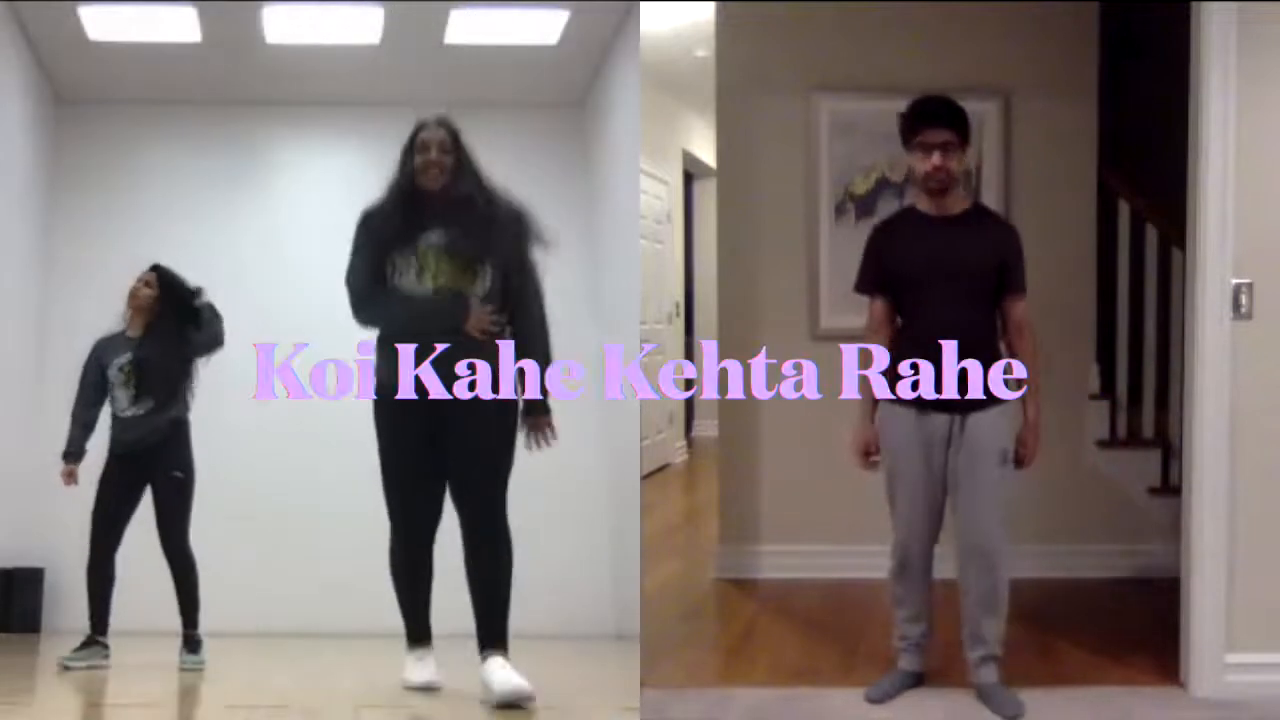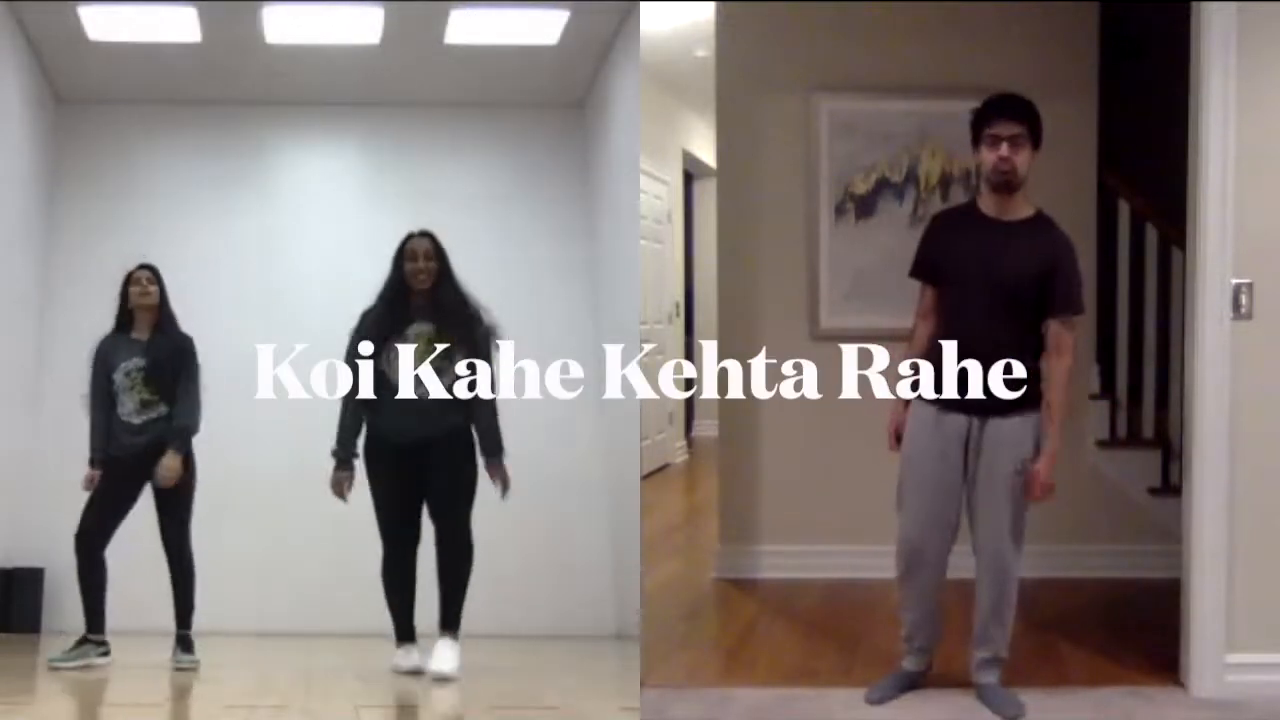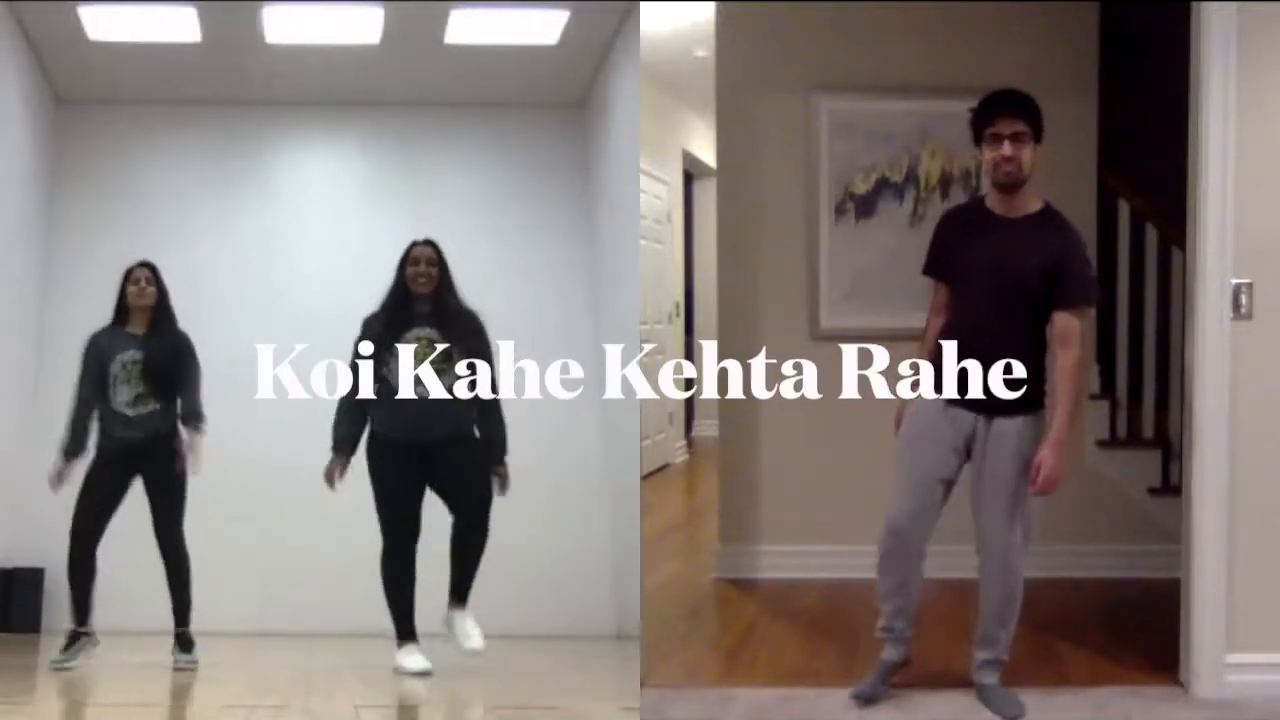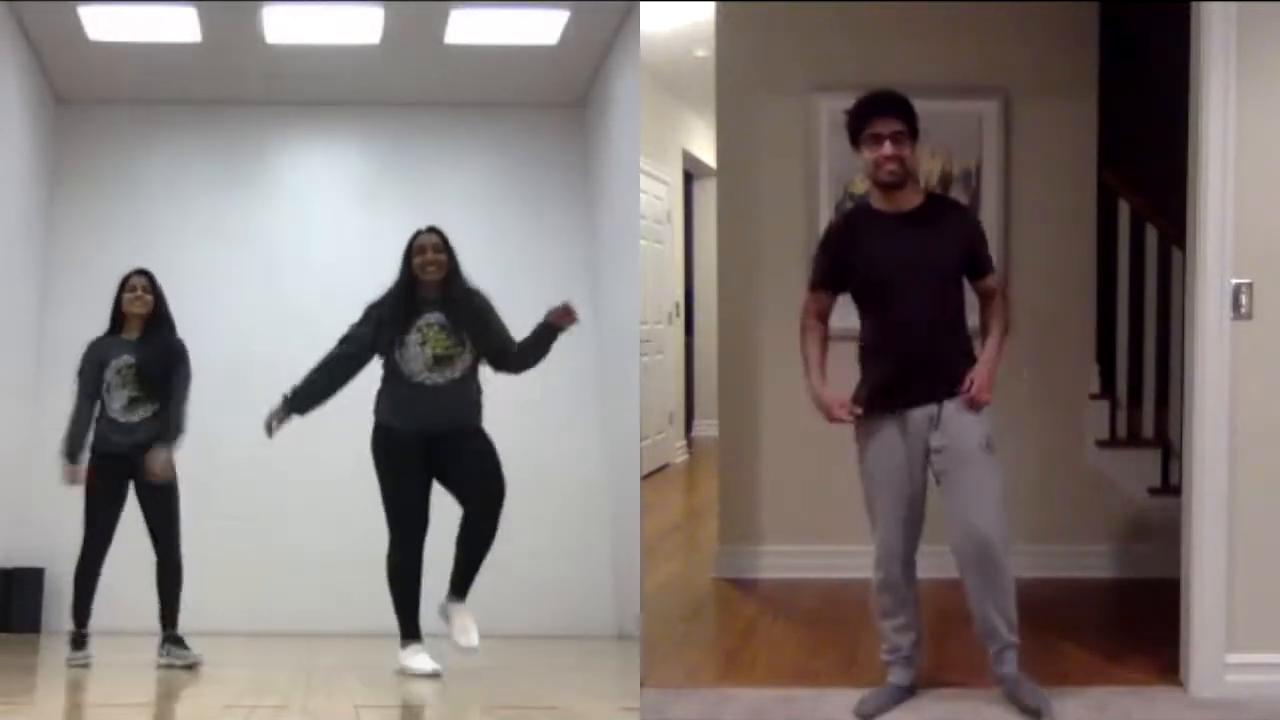
dt=1s
person 1, frame 1
left shoulder: (997, 234)
right shoulder: (889, 236)
left elbow: (1018, 329)
right elbow: (879, 332)
left wrist: (1032, 415)
right wrist: (868, 417)
left hip: (984, 411)
right hip: (910, 411)
left knee: (983, 544)
right knee: (910, 543)
left ankle: (985, 668)
right ankle: (910, 658)
person 1, frame 2
left shoulder: (1051, 246)
right shoulder: (945, 228)
left elbow: (1059, 353)
left wrist: (1049, 449)
right wrist: (903, 399)
left hip: (1011, 418)
right hip: (937, 409)
left knee: (999, 551)
right knee: (918, 544)
right ankle: (914, 660)
person 1, frame 3
left shoulder: (1060, 241)
right shoulder: (955, 225)
left elbow: (1067, 345)
left wrist: (1057, 440)
right wrist: (912, 390)
left hip: (1014, 415)
right hip: (941, 401)
left knee: (1003, 549)
right knee: (902, 527)
right ankle: (893, 649)
person 1, frame 4
left shoulder: (957, 220)
right shoulder: (845, 234)
left elbow: (993, 294)
right elbow: (814, 315)
left wrist: (990, 357)
right wrist: (817, 383)
left hip: (956, 402)
right hip: (883, 412)
left knee: (982, 533)
right knee: (892, 547)
left ankle: (1007, 662)
right ankle: (900, 669)
person 2, frame 1
left shoulder: (495, 221)
right shoulder: (380, 224)
left elbow: (526, 310)
right elbow: (366, 304)
left wrist: (535, 400)
right wrist: (453, 314)
left hip: (483, 391)
right hip: (406, 394)
left knee: (484, 515)
right knee: (412, 523)
left ankle: (495, 656)
right ankle: (419, 647)
person 2, frame 2
left shoulder: (465, 318)
right shoulder: (377, 321)
right elbow: (353, 391)
left wrist: (494, 454)
right wrist: (344, 459)
left hip: (449, 441)
right hip: (391, 447)
left knee: (454, 532)
right knee: (399, 545)
left ankle: (447, 636)
right ankle: (405, 642)
person 2, frame 3
left shoulder: (465, 325)
right shoulder: (380, 327)
left elbow: (488, 391)
right elbow: (355, 389)
left wrist: (497, 452)
right wrist: (341, 449)
left hip: (452, 440)
right hip: (392, 444)
left knee: (475, 510)
right knee: (399, 540)
left ankle: (459, 606)
right ankle: (407, 643)
person 2, frame 4
left shoulder: (472, 307)
right shoulder: (386, 313)
left elbow: (507, 357)
right elbow: (343, 360)
left wrist: (548, 331)
right wrist: (294, 402)
left hip: (460, 430)
right hip: (398, 434)
left knee: (489, 495)
right knee: (407, 533)
left ankle: (458, 599)
right ankle: (411, 643)
person 3, frame 1
left shoulder: (172, 340)
right shoulder: (105, 348)
left elbow: (210, 340)
right elbow: (87, 404)
left wrist: (202, 305)
right wrist: (73, 454)
left hip: (169, 451)
right hip: (123, 455)
left knee: (175, 546)
right knee: (101, 545)
left ankle: (191, 639)
right ankle: (97, 640)
person 3, frame 2
left shoulder: (178, 344)
right shoulder: (109, 347)
left elbow: (188, 402)
right elbow: (99, 406)
left wrist: (176, 450)
right wrist: (96, 461)
left hip: (168, 455)
right hip: (121, 458)
left knee: (177, 546)
right knee: (88, 539)
left ankle: (183, 639)
right ankle: (96, 640)
person 3, frame 3
left shoulder: (176, 342)
right shoulder: (102, 341)
left elbow: (190, 391)
right elbow: (87, 400)
left wrist: (193, 429)
right wrist: (68, 453)
left hip: (162, 451)
right hip: (114, 452)
left knee: (171, 542)
right knee: (82, 536)
left ankle: (183, 639)
right ankle: (80, 632)
person 3, frame 4
left shoulder: (170, 347)
right shoulder: (99, 349)
left elbow: (176, 402)
right elbow: (84, 404)
left wrist: (165, 446)
right wrist: (73, 455)
left hip: (153, 457)
right hip: (108, 457)
left knee: (167, 545)
right knee: (95, 545)
left ankle: (170, 639)
right ankle: (80, 637)
